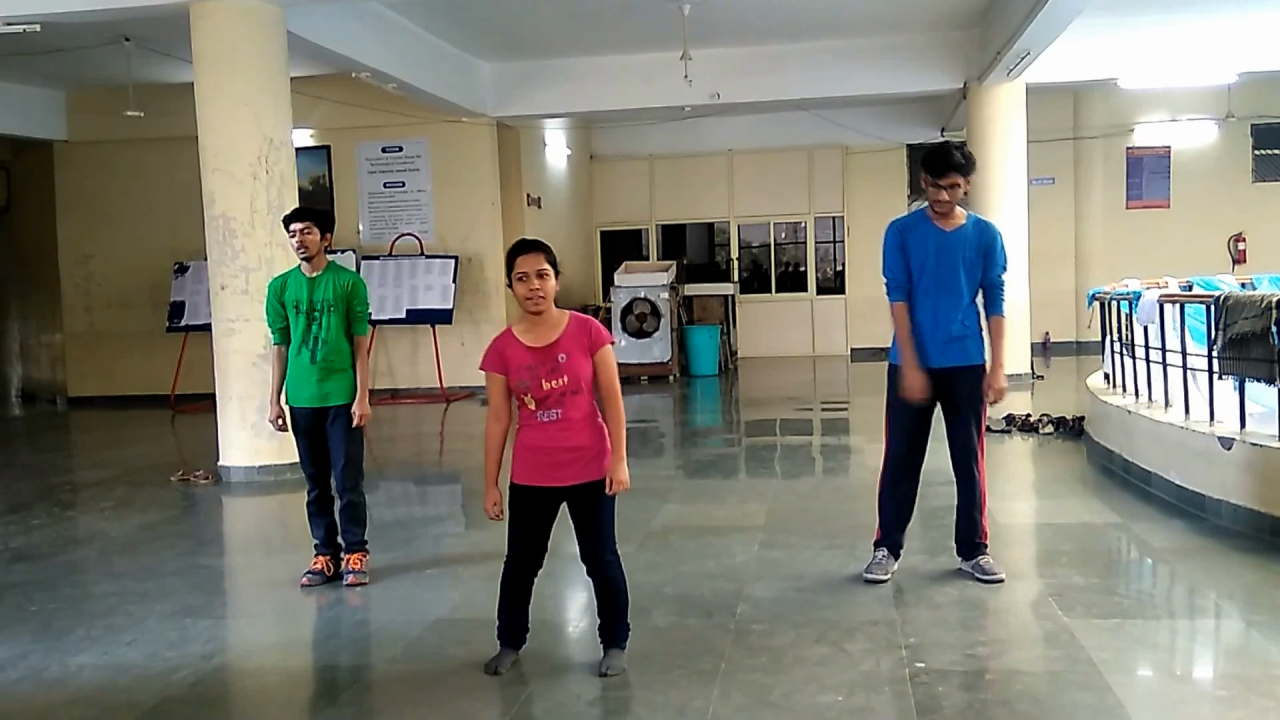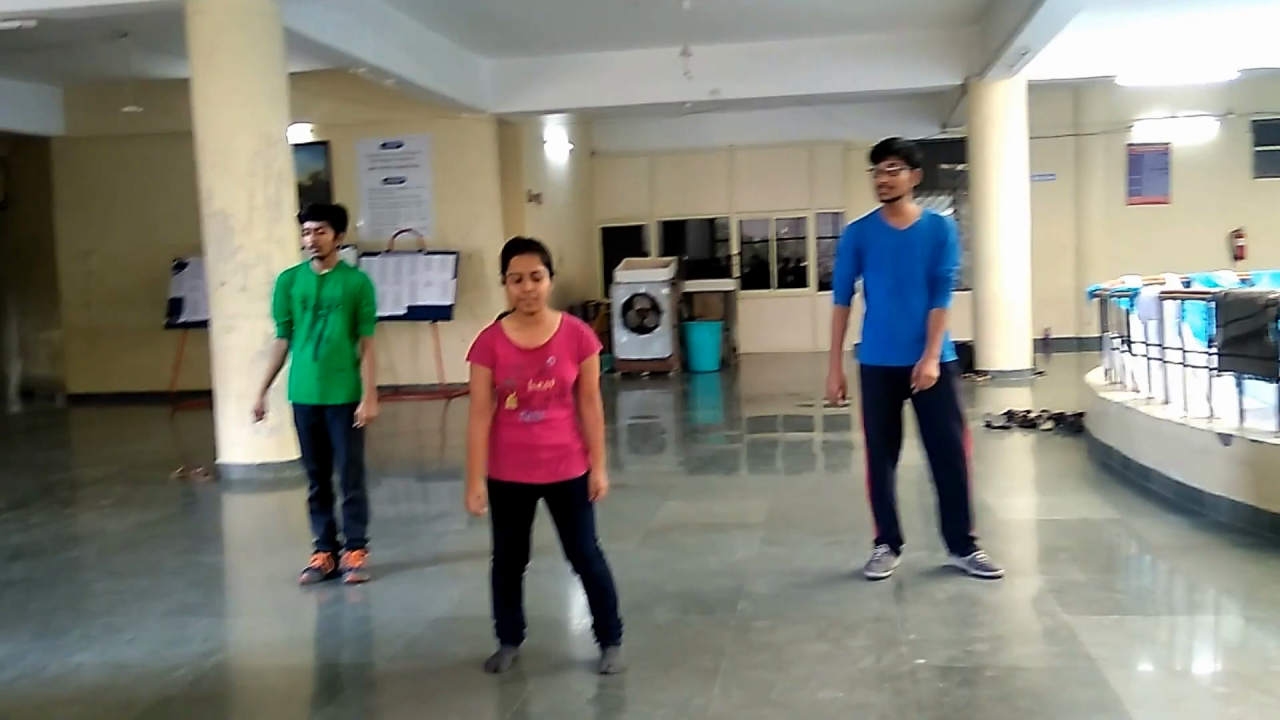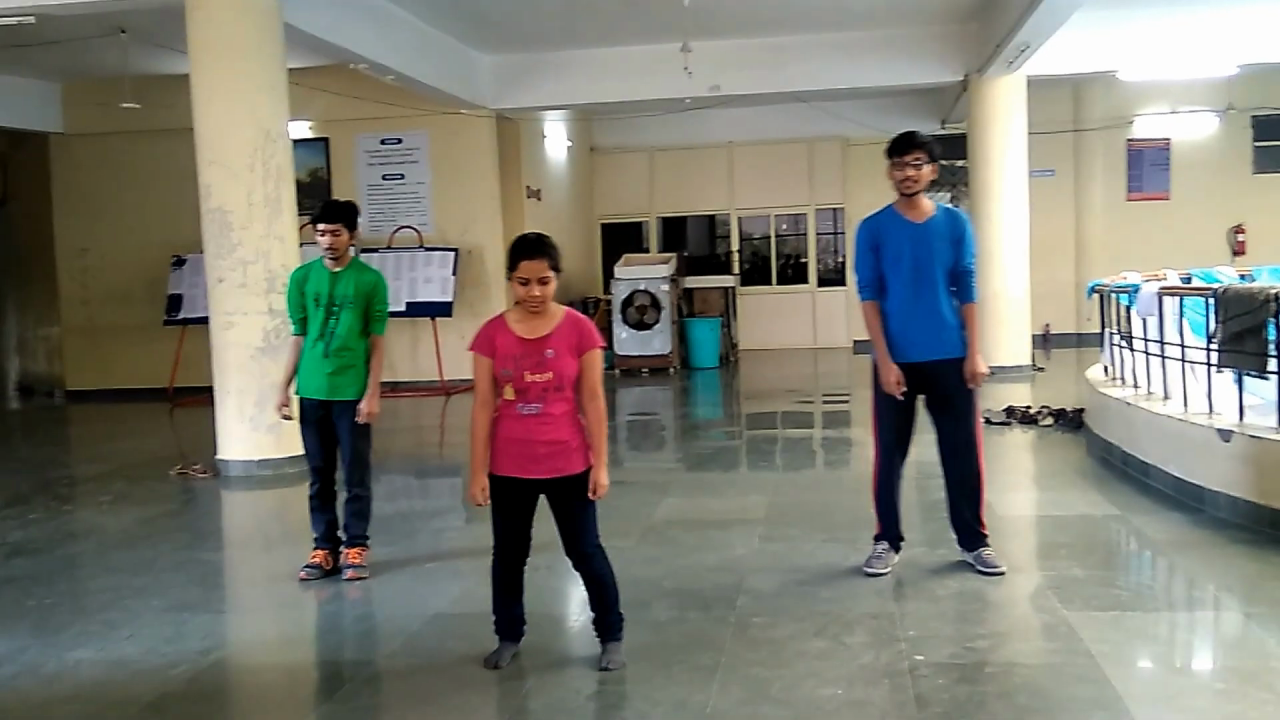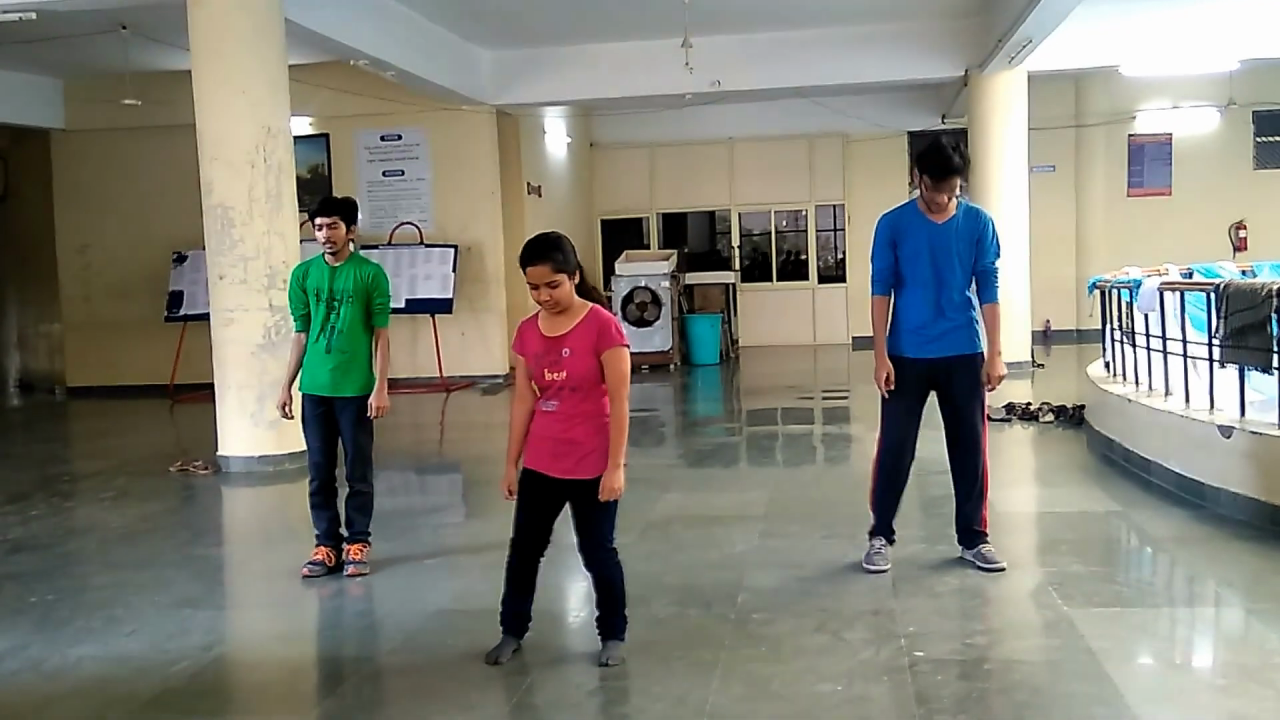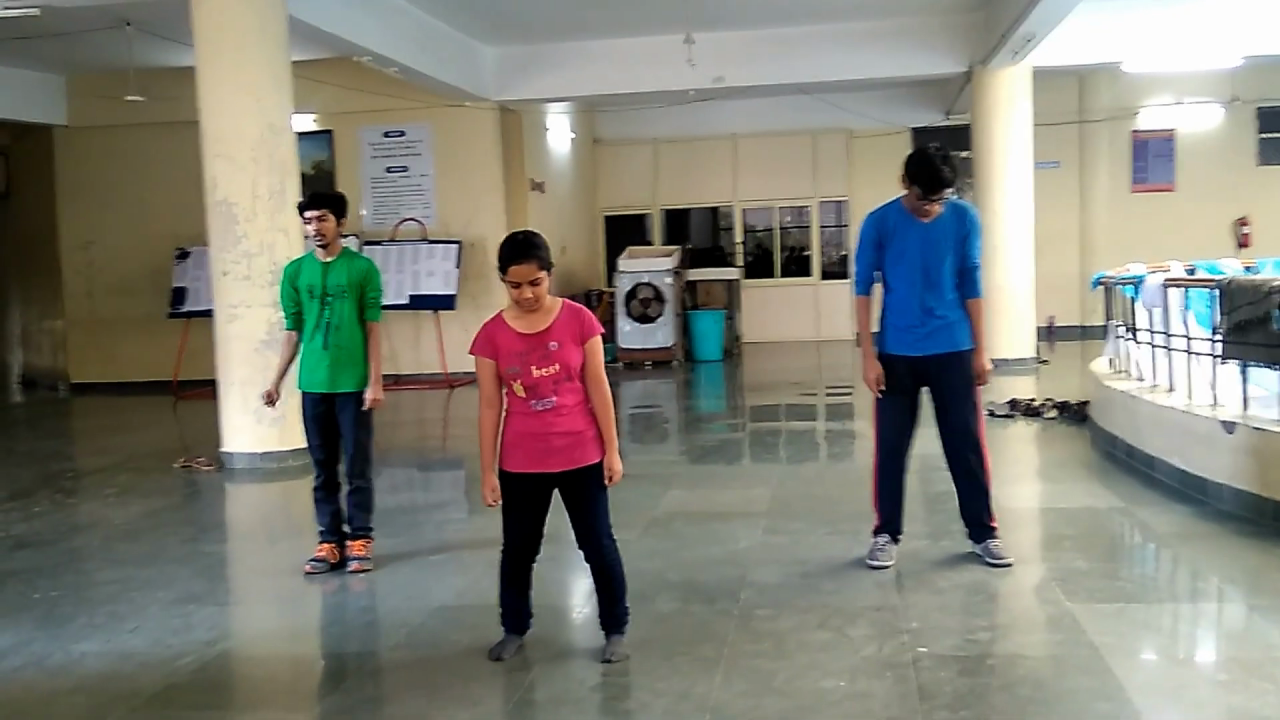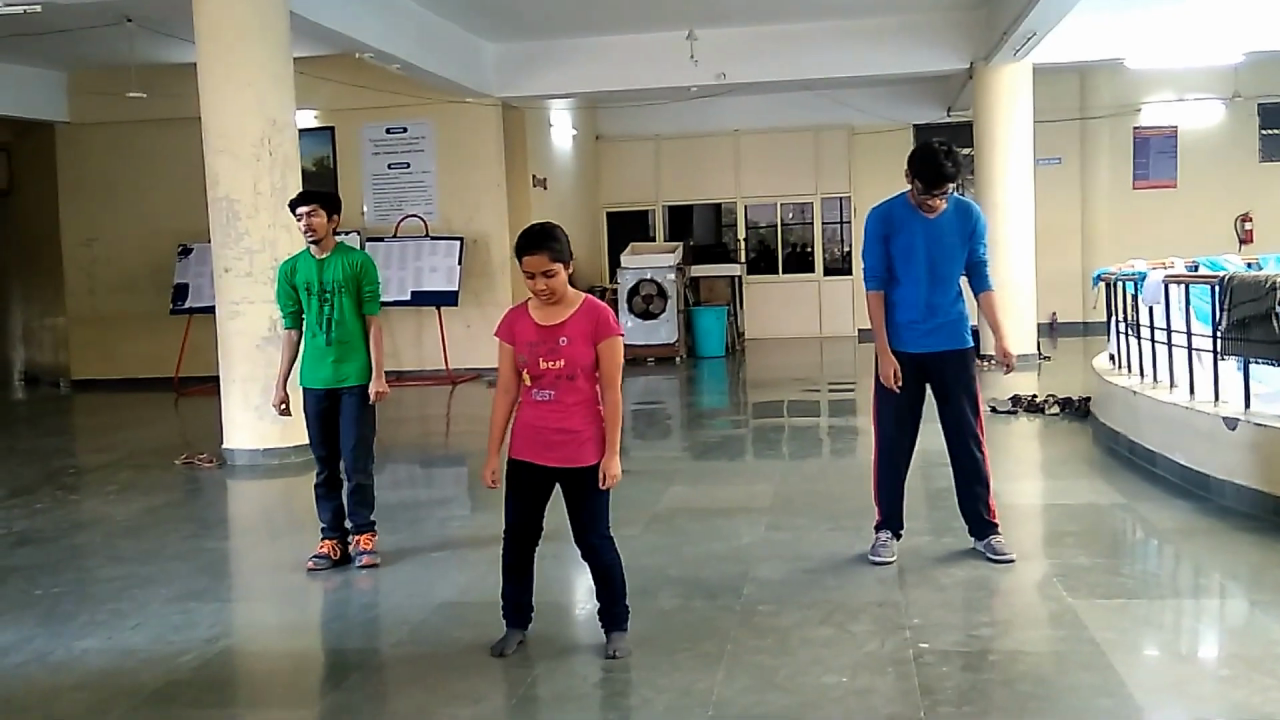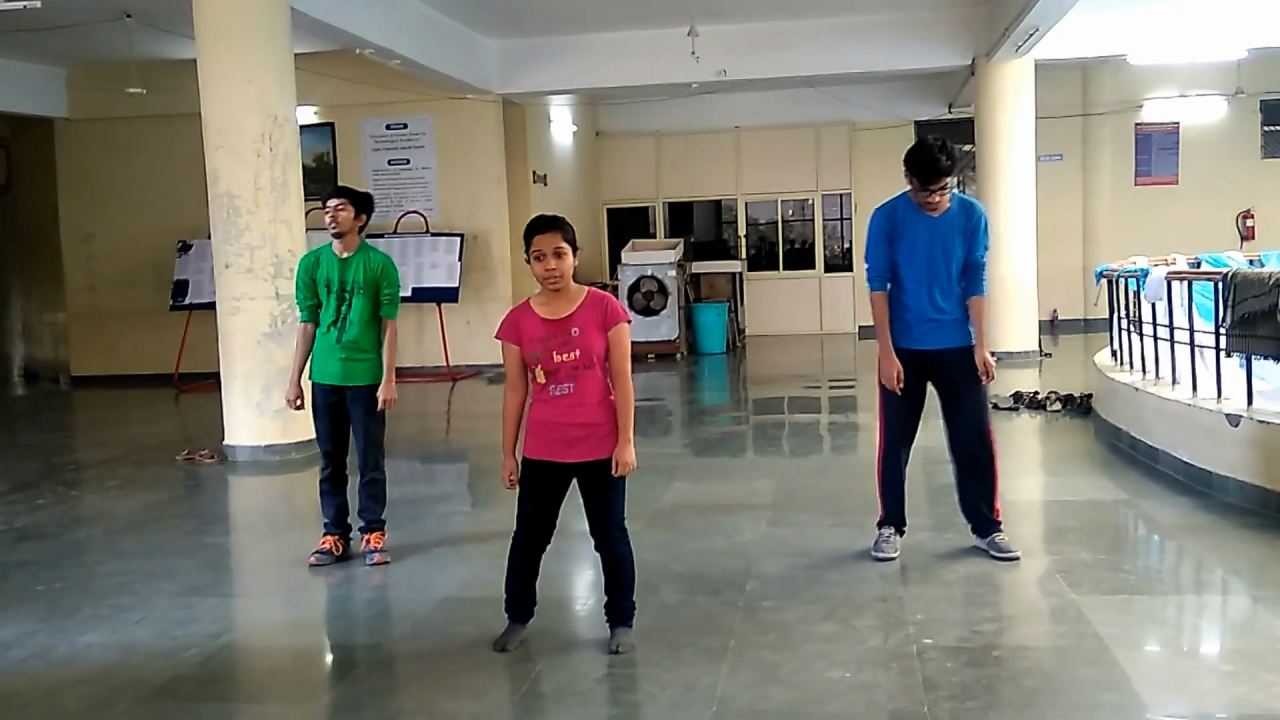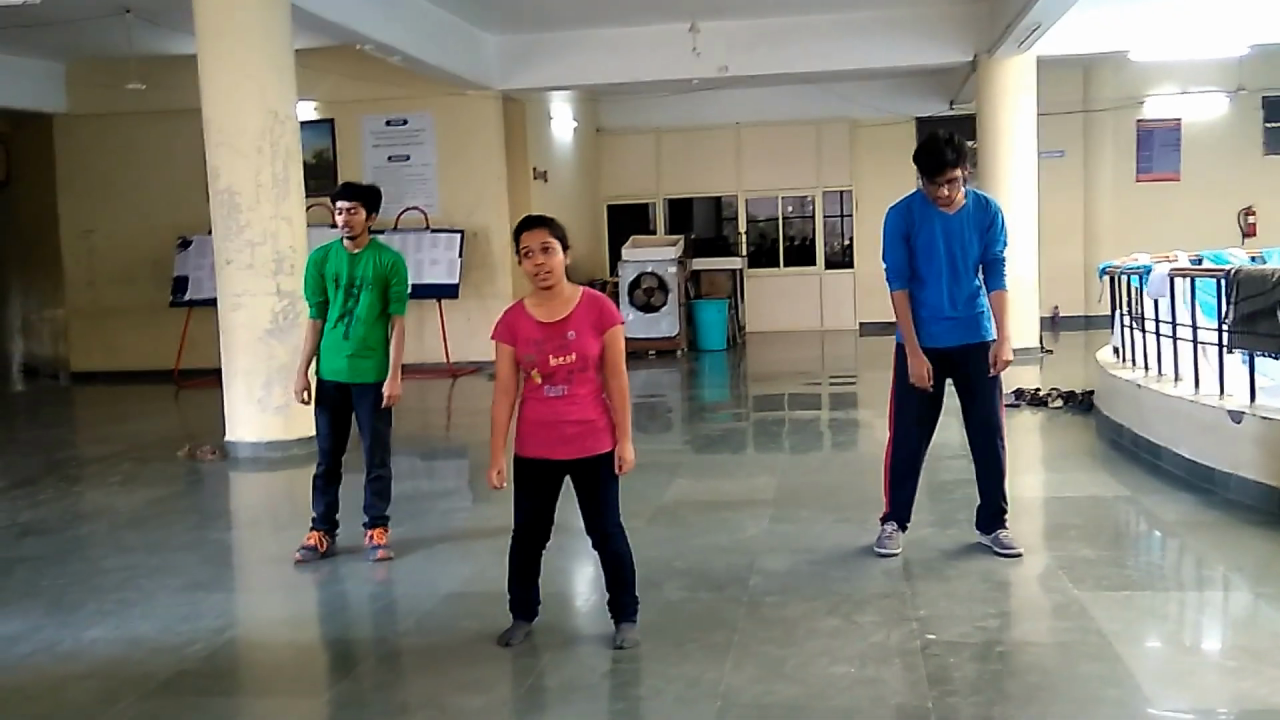
dt=0.5s
person 1, frame 1
left shoulder: (587, 331)
right shoulder: (502, 348)
left elbow: (611, 398)
right elbow: (498, 419)
left wrist: (619, 460)
right wrist: (491, 484)
left hip: (589, 470)
right hip: (531, 476)
left knee: (601, 559)
right knee: (521, 561)
left ankle: (615, 644)
right ankle: (510, 643)
person 1, frame 2
left shoulder: (576, 334)
right shoulder: (489, 342)
left elbow: (589, 404)
right elbow: (480, 415)
left wrist: (598, 466)
right wrist: (474, 481)
left hip: (568, 468)
right hip: (508, 473)
left knee: (586, 555)
right knee: (508, 558)
left ankle: (610, 641)
right ankle: (509, 640)
person 1, frame 3
left shoulder: (579, 329)
right shoulder: (492, 334)
left elbow: (593, 400)
right elbow: (484, 406)
left wrist: (600, 463)
right wrist: (477, 471)
left hip: (569, 465)
right hip: (509, 468)
left knee: (585, 551)
right knee: (508, 553)
left ankle: (611, 636)
right ankle: (508, 637)
person 1, frame 4
left shoulder: (603, 325)
right shoulder: (526, 331)
left elbow: (619, 401)
right elbow: (523, 400)
left wrist: (615, 466)
right wrist: (511, 462)
left hip: (590, 466)
right hip: (540, 465)
left knee: (597, 552)
right knee: (524, 548)
left ankle: (613, 635)
right ankle: (512, 632)
person 1, frame 5
left shoulder: (578, 319)
right shoulder: (491, 334)
left elbow: (597, 387)
right elbow: (490, 406)
left wrist: (612, 449)
right wrist: (487, 471)
left hip: (581, 457)
right hip: (521, 463)
left knee: (599, 545)
right knee: (518, 548)
left ankle: (615, 630)
right ankle: (514, 629)
person 1, frame 6
left shoulder: (597, 316)
right shoulder: (514, 320)
left elbow: (611, 390)
right elbow: (506, 390)
left wrist: (612, 454)
right wrist: (492, 453)
left hip: (583, 454)
right hip: (527, 454)
left knee: (594, 541)
right knee: (518, 540)
left ankle: (616, 626)
right ankle: (516, 624)
person 1, frame 7
left shoulder: (604, 307)
right shoulder: (518, 320)
left elbow: (621, 378)
right elbow: (515, 390)
left wrist: (626, 441)
right wrist: (507, 453)
left hip: (600, 447)
right hip: (542, 450)
left knee: (610, 535)
right knee: (529, 536)
left ankle: (621, 622)
right ankle: (517, 618)
person 1, frame 8
left shoulder: (598, 307)
right shoulder: (512, 321)
left elbow: (616, 378)
right elbow: (505, 391)
left wrist: (624, 440)
right wrist: (496, 456)
left hip: (594, 445)
right hip: (535, 450)
left knee: (607, 532)
right knee: (528, 534)
left ankle: (625, 617)
right ankle: (522, 615)
person 2, frame 1
left shoulder: (985, 234)
right shoulder: (901, 232)
left elbow: (995, 303)
right elbow: (898, 299)
left wrist: (997, 368)
right wrist: (909, 364)
left hip: (966, 365)
right hip: (913, 365)
left knee: (969, 458)
right knee: (900, 457)
left ankle: (973, 549)
right ankle: (887, 547)
person 2, frame 2
left shoulder: (940, 229)
right shoulder: (857, 234)
left elbow: (942, 296)
right elbow: (842, 299)
left wrist: (930, 357)
right wrist: (835, 365)
left hip: (932, 360)
right hip: (878, 363)
left knee: (950, 452)
right knee: (880, 456)
left ankle: (963, 545)
right ankle: (887, 544)
person 2, frame 3
left shoulder: (955, 223)
right shoulder: (873, 229)
left elbow: (967, 290)
right elbow: (869, 297)
left wrist: (974, 352)
right wrist: (884, 360)
left hip: (949, 357)
right hip: (897, 359)
left knee: (963, 450)
right knee: (890, 453)
left ankle: (973, 541)
right ankle: (887, 541)
person 2, frame 4
left shoulder: (979, 223)
right shoulder: (892, 224)
left elbow: (988, 290)
right elbow: (881, 290)
left wrist: (995, 353)
right wrist: (881, 355)
left hip: (963, 354)
right hip: (906, 354)
left knee: (970, 447)
right knee: (894, 447)
left ankle: (973, 537)
right ankle: (880, 535)
person 2, frame 5
left shoulder: (965, 219)
right shoulder: (878, 223)
left elbow: (971, 285)
right elbow: (863, 289)
left wrist: (979, 348)
right wrist: (867, 355)
left hip: (953, 349)
right hip: (897, 352)
left knee: (967, 442)
right knee: (891, 445)
left ankle: (983, 532)
right ankle: (886, 533)
person 2, frame 6
left shoulder: (968, 215)
right shoulder: (883, 218)
left elbow: (979, 278)
right elbow: (875, 285)
left wrist: (999, 337)
right wrist: (884, 351)
left hip: (954, 345)
right hip: (900, 348)
left knee: (968, 439)
right knee: (892, 442)
left ankle: (984, 529)
right ankle: (888, 529)
person 2, frame 7
left shoulder: (972, 215)
right shoulder: (887, 218)
left elbow: (976, 283)
right elbow: (878, 286)
left wrist: (980, 344)
right wrist: (886, 352)
left hip: (958, 344)
right hip: (904, 346)
left knee: (976, 436)
right knee: (895, 439)
left ankle: (987, 526)
right ankle: (891, 525)
person 2, frame 8
left shoulder: (987, 211)
right shoulder: (901, 216)
left elbow: (995, 277)
right elbow: (898, 284)
left wrist: (1003, 338)
right wrist: (914, 351)
left hip: (976, 340)
right hip: (921, 343)
left knee: (990, 435)
right knee: (907, 437)
left ankle: (992, 523)
right ankle: (894, 521)
person 3, frame 1
left shoulder: (349, 282)
right shoulder: (280, 287)
left elbow: (360, 344)
right elbow: (280, 347)
left wrist: (362, 396)
right wrist: (275, 401)
left hip: (342, 397)
right hip: (302, 399)
left knee: (348, 480)
right knee: (316, 482)
left ankle: (355, 553)
right ankle: (325, 554)
person 3, frame 2
left shoulder: (357, 282)
right shoulder: (288, 281)
left elbow: (366, 344)
right elbow: (282, 340)
left wrist: (369, 396)
right wrist: (263, 390)
left hip: (344, 395)
right hip: (304, 395)
left knee: (351, 477)
right knee: (317, 479)
left ankle: (355, 550)
right ankle: (325, 550)
person 3, frame 3
left shoulder: (370, 280)
right shoulder: (302, 278)
left elbow: (376, 342)
right elbow: (299, 338)
left wrist: (373, 393)
right wrist: (284, 387)
left hip: (352, 391)
right hip: (313, 391)
left knee: (356, 475)
right knee: (319, 475)
left ankle: (356, 547)
right ankle: (324, 548)
person 3, frame 4
left shoulder: (370, 274)
right shoulder: (303, 274)
left elbow: (381, 335)
right elbow: (301, 335)
left wrist: (381, 387)
right wrist: (286, 386)
left hip: (355, 388)
right hip: (315, 388)
left knee: (358, 472)
right knee: (319, 472)
left ankle: (357, 543)
right ankle: (327, 544)
person 3, frame 5
left shoulder: (362, 268)
right shoulder: (295, 272)
left elbow: (373, 329)
right elbow: (293, 331)
left wrist: (376, 381)
right wrist: (277, 381)
left hip: (353, 383)
right hip: (313, 384)
left knee: (357, 467)
right knee: (323, 468)
left ankle: (360, 539)
right ankle: (331, 541)
person 3, frame 6
left shoulder: (358, 262)
right shoulder: (291, 269)
left elbow: (372, 322)
right elbow: (292, 330)
left wrist: (378, 374)
right wrist: (280, 384)
left hip: (355, 377)
right hip: (315, 380)
left knee: (357, 461)
right knee: (325, 465)
left ankle: (363, 534)
right ankle: (332, 538)
person 3, frame 7
left shoulder: (380, 264)
right shoulder: (311, 263)
left elbow: (389, 326)
right elbow: (307, 325)
left wrist: (388, 380)
right wrist: (294, 379)
left hip: (366, 377)
right hip: (325, 377)
left knee: (370, 460)
right knee: (331, 461)
left ankle: (373, 533)
right ankle: (335, 535)
person 3, frame 8
left shoulder: (389, 261)
right shoulder: (320, 259)
left elbow: (397, 323)
right elbow: (316, 320)
left wrist: (394, 376)
right wrist: (302, 371)
left hip: (372, 374)
right hip: (331, 373)
left knee: (377, 456)
right knee: (328, 457)
left ankle: (376, 529)
right ankle: (322, 531)
